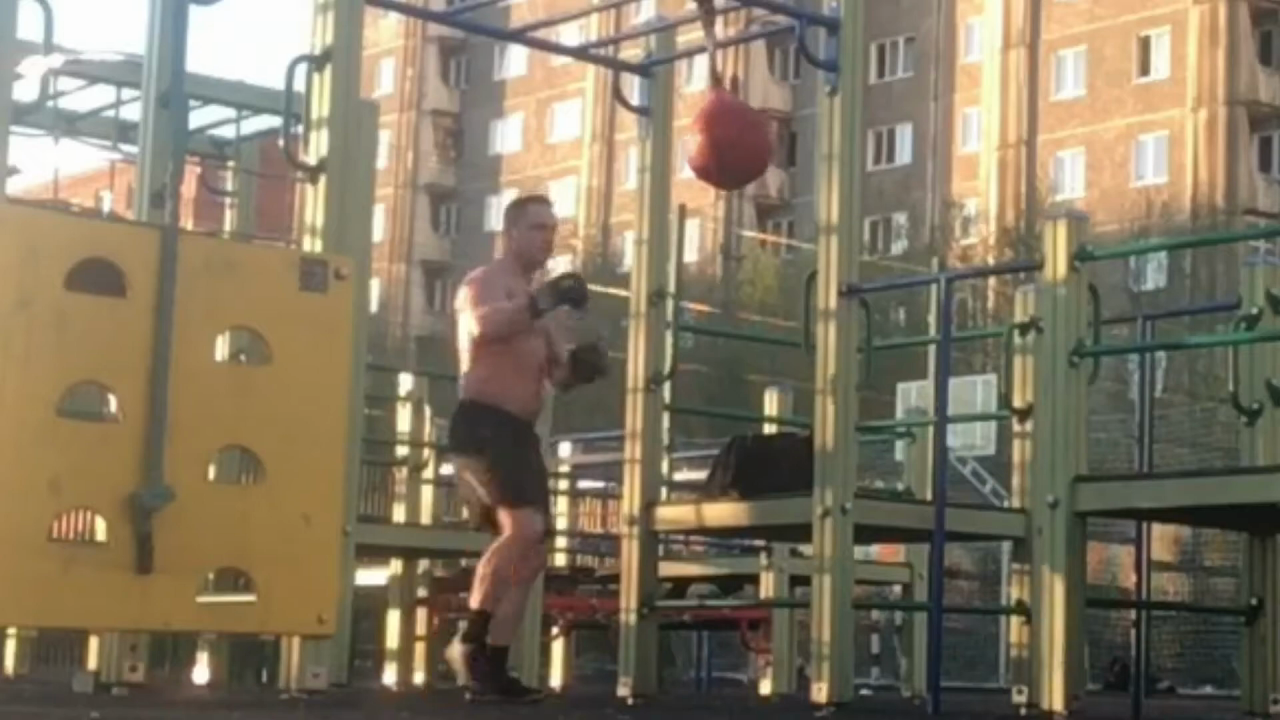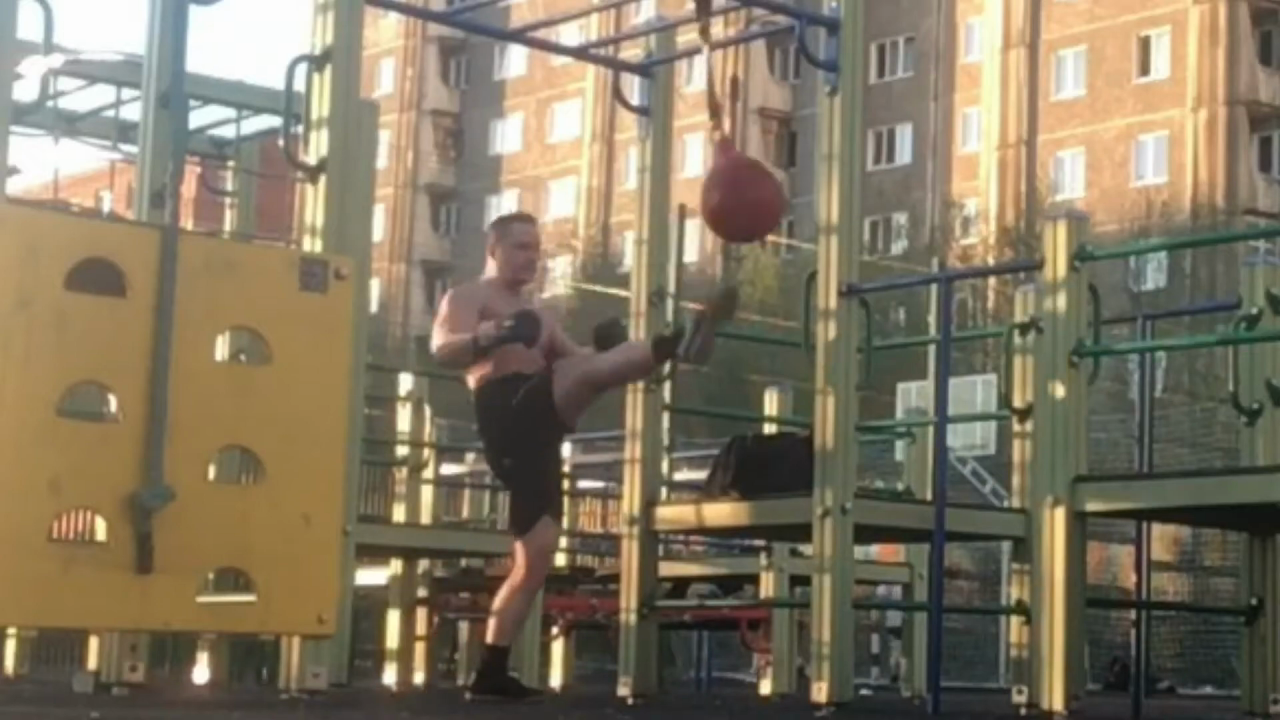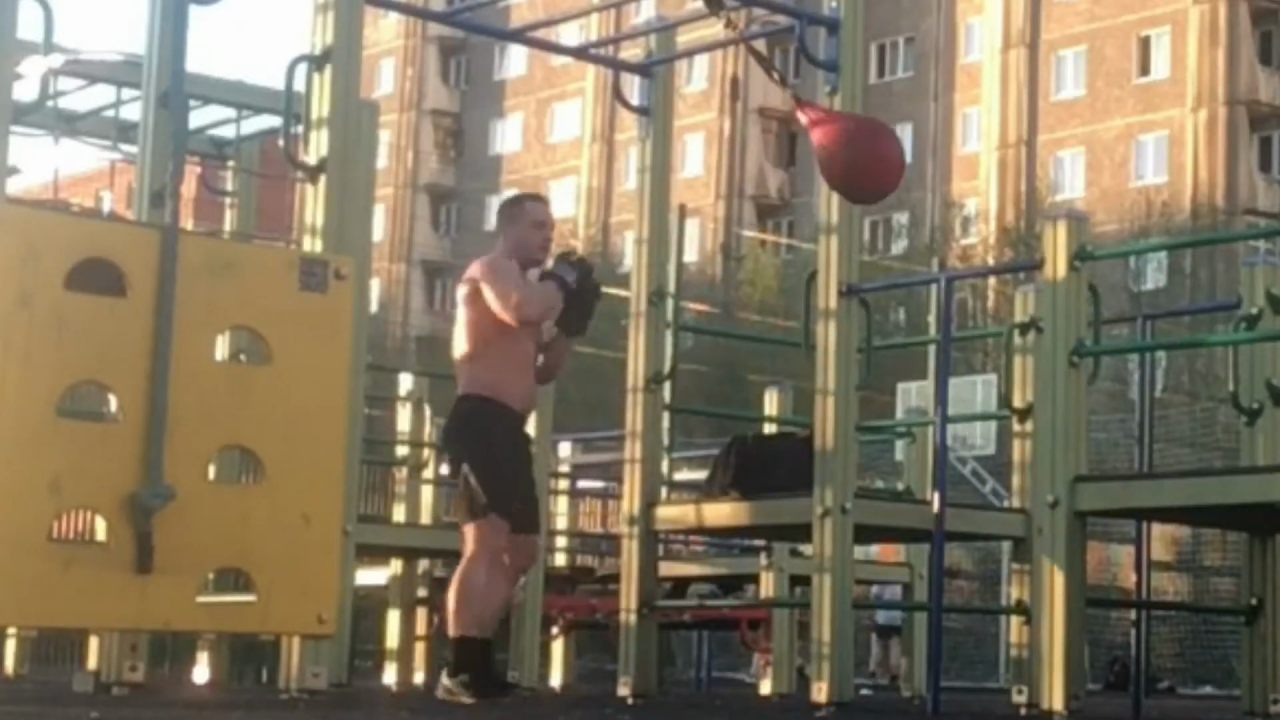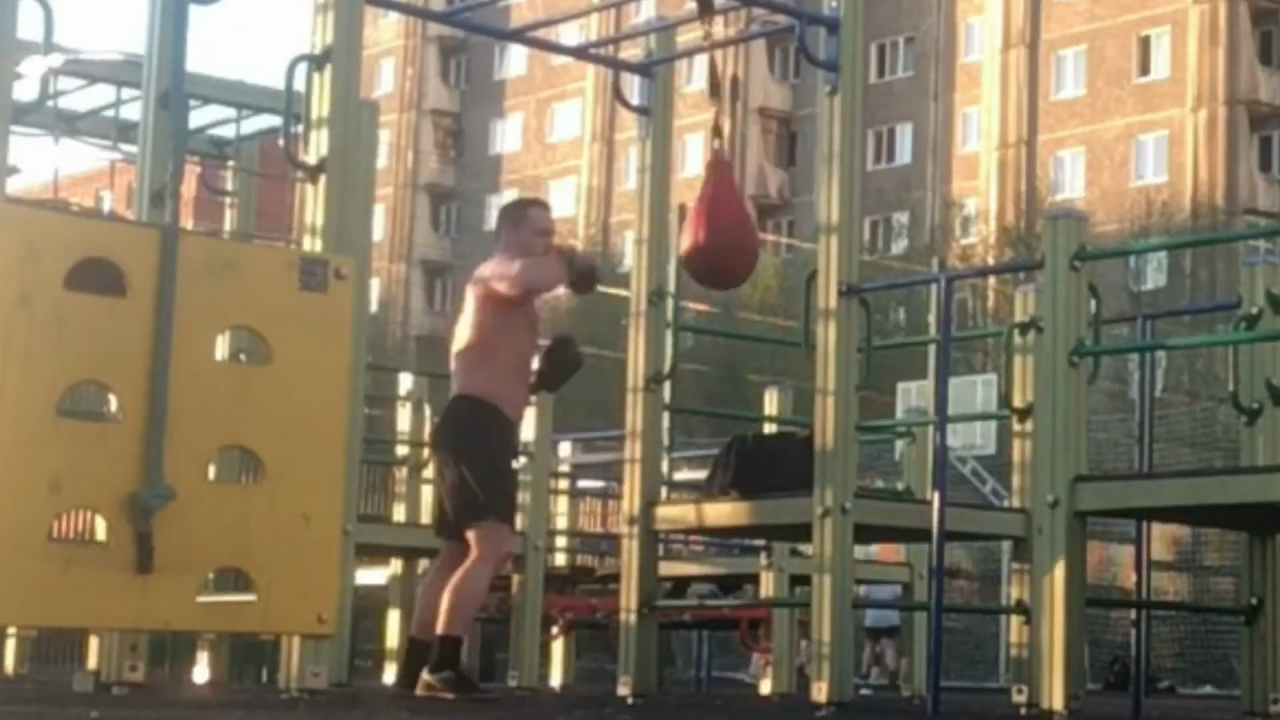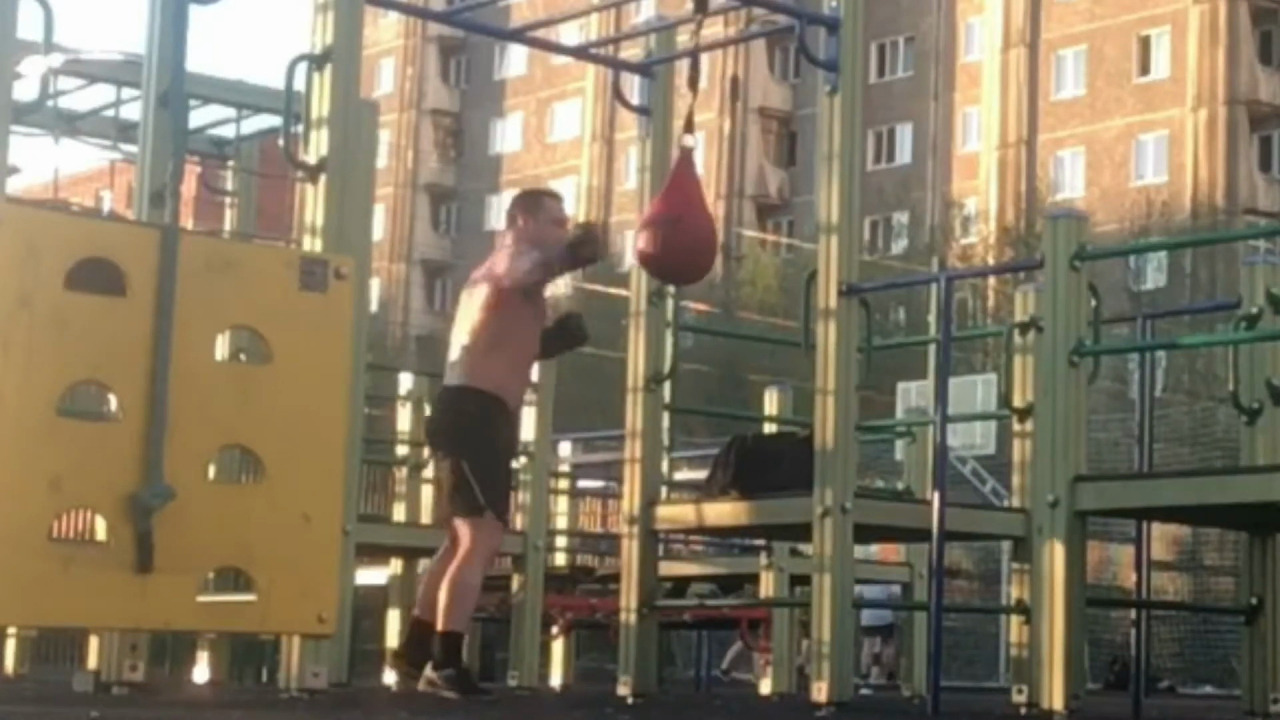
dt=0.4s
person 1, frame 1
left shoulder: (537, 300)
right shoulder: (484, 281)
left elbow: (554, 377)
right elbow: (485, 325)
left wrist: (578, 365)
right wrist: (543, 302)
left hip: (520, 434)
right hip: (482, 427)
left knee: (529, 559)
right knee: (524, 528)
left ankle: (491, 673)
right ankle: (470, 640)
person 1, frame 2
left shoulder: (536, 316)
right shoulder: (465, 297)
left elbow: (568, 362)
right elbow: (443, 350)
left wrist: (605, 349)
right wrist: (499, 334)
left hip: (536, 428)
right hip: (509, 405)
left knee: (533, 559)
right knee: (589, 368)
left ankle: (490, 674)
right ankle: (673, 345)
person 1, frame 3
left shoulder: (517, 288)
right shoulder: (490, 271)
left elbow: (544, 372)
right elbow: (529, 310)
left wrist: (570, 322)
right wrist: (564, 280)
left hip: (505, 430)
right hip: (482, 423)
left knee: (518, 554)
right knee: (487, 544)
left ankle: (476, 664)
right ankle: (459, 670)
person 1, frame 4
left shoulder: (513, 301)
right shoulder: (497, 270)
left elbow: (520, 377)
right elbow: (532, 278)
left wrist: (553, 366)
right wrist: (569, 265)
left hip: (491, 434)
right hip: (472, 427)
left knee: (458, 552)
right knee: (492, 547)
left ankle: (416, 666)
right ankle: (441, 667)
person 1, frame 5
left shoulder: (513, 273)
right shoulder: (510, 260)
left elbow: (512, 348)
right elbow: (522, 274)
left wrist: (548, 341)
right wrist: (569, 254)
left hip: (477, 418)
right hip: (470, 415)
left knee: (464, 541)
right knee: (481, 539)
left ankle: (416, 650)
right ankle: (445, 664)
